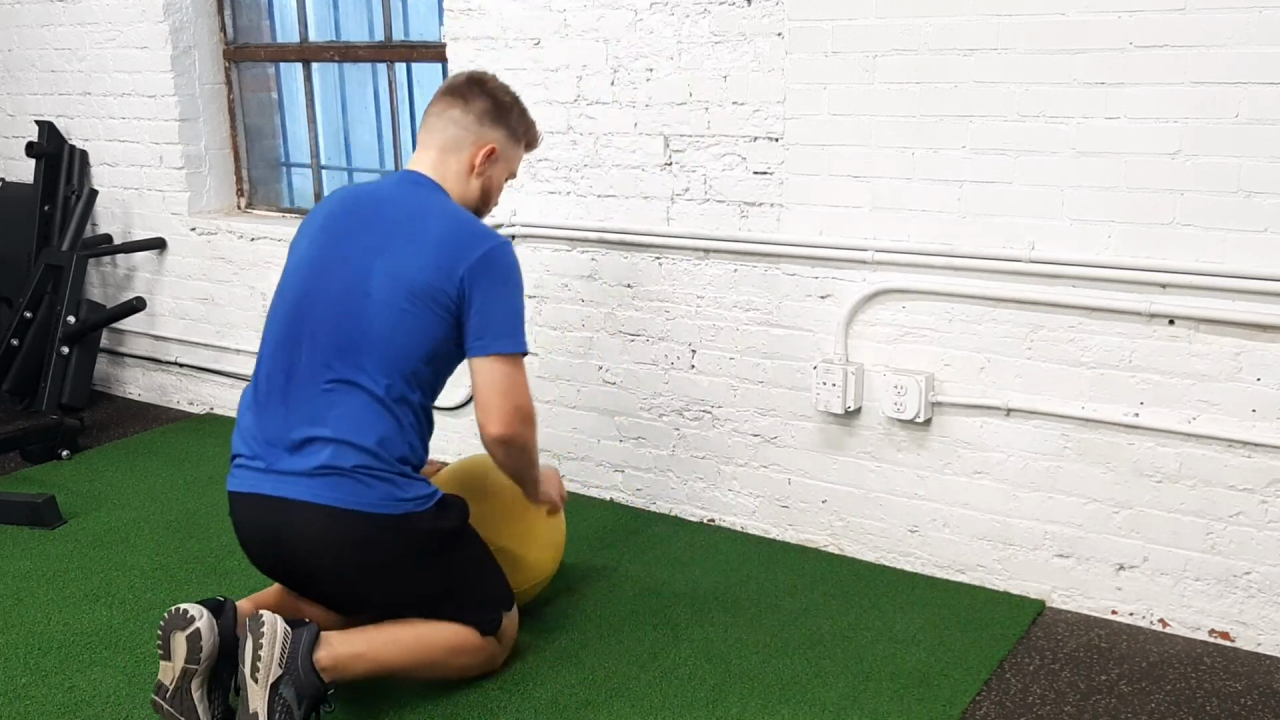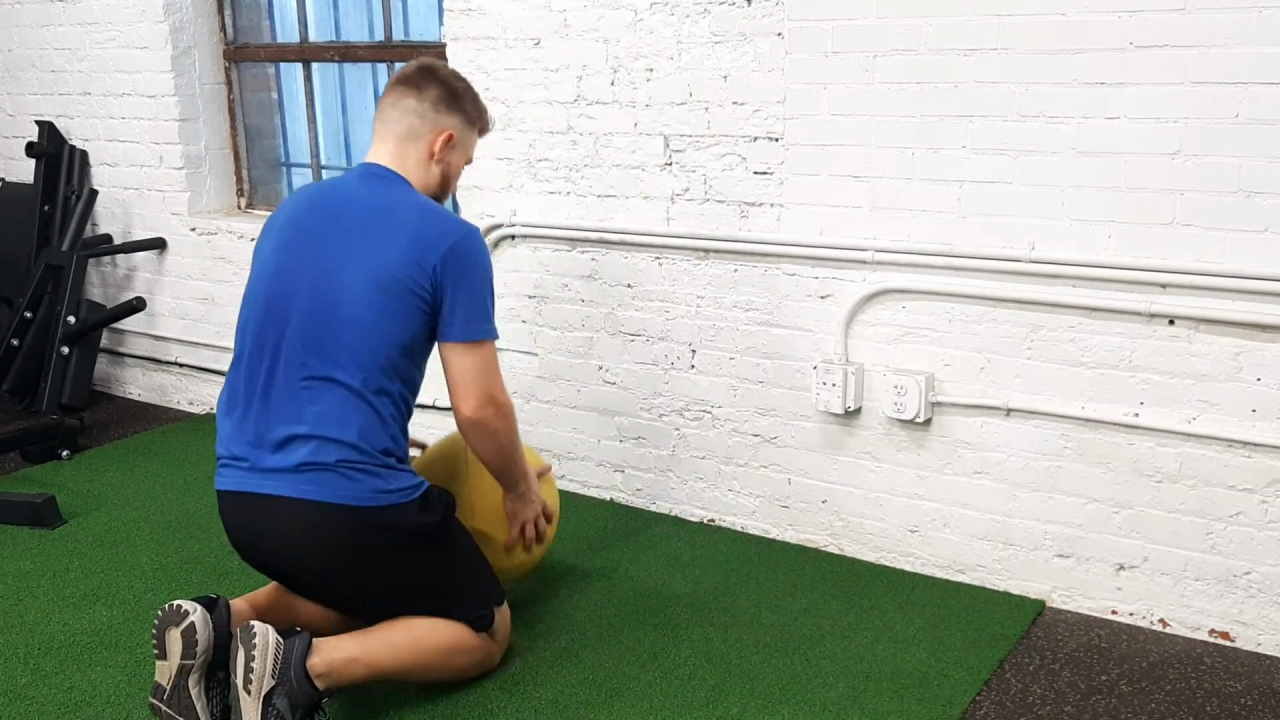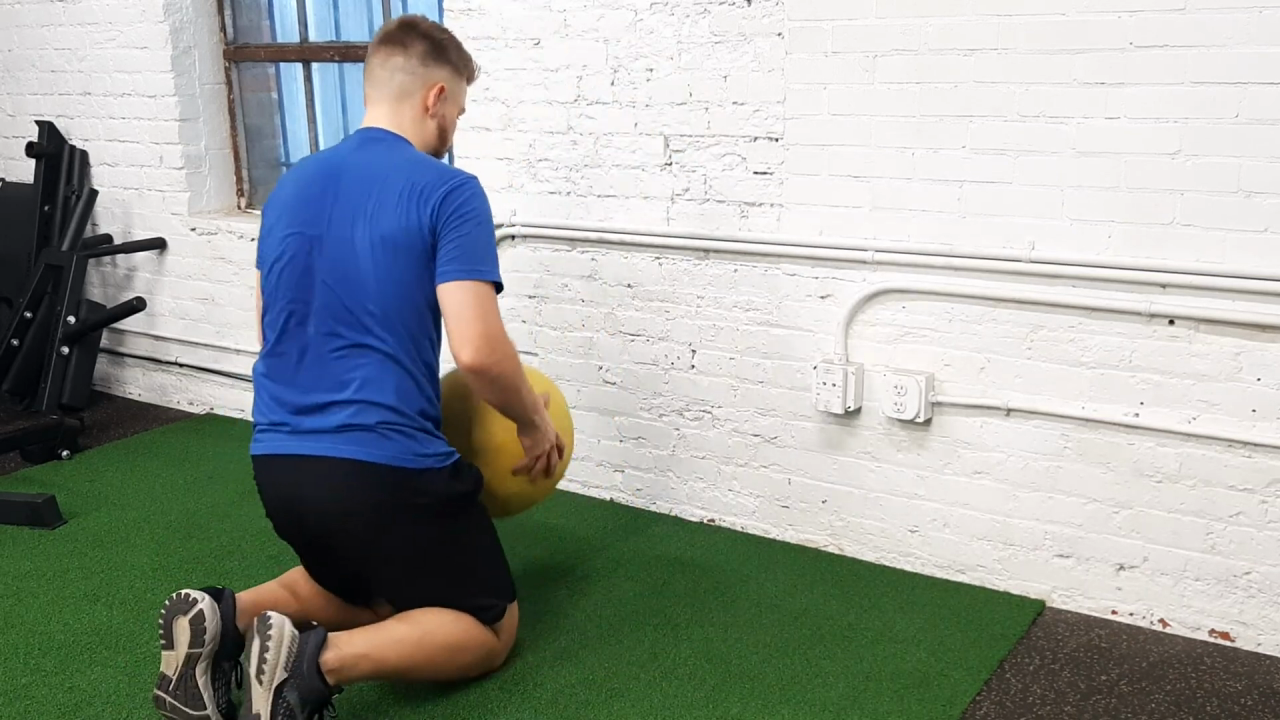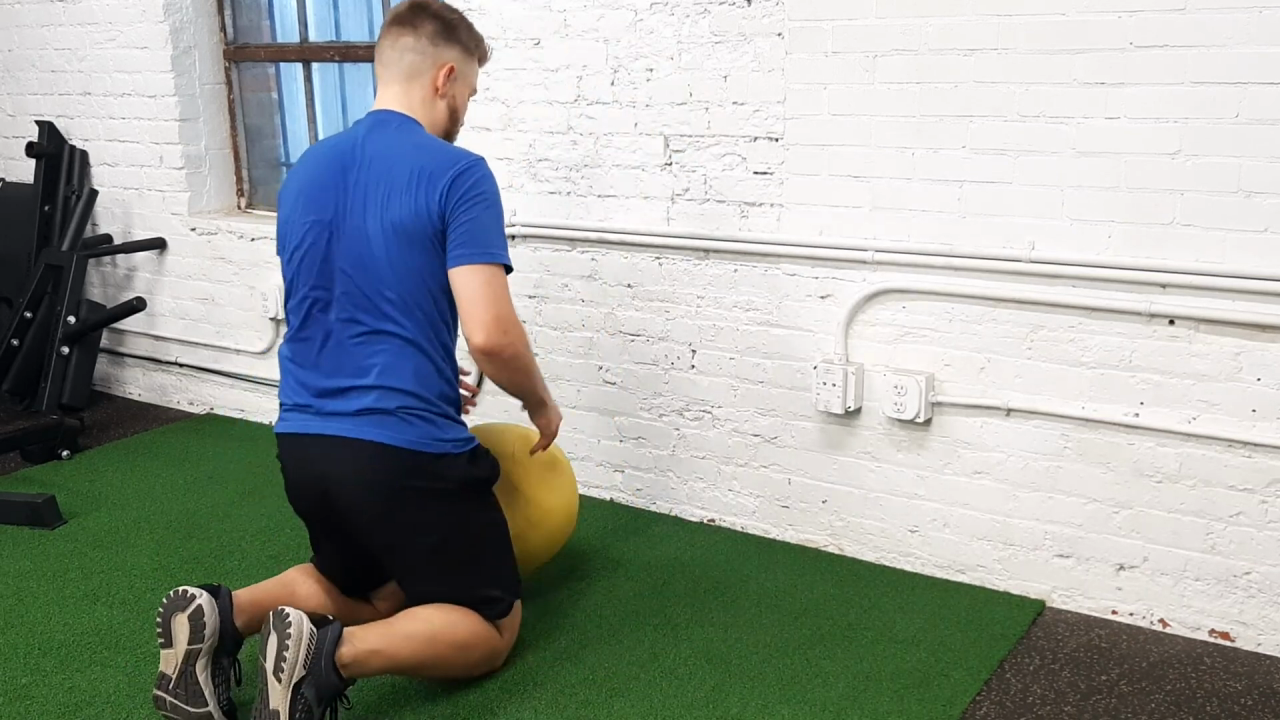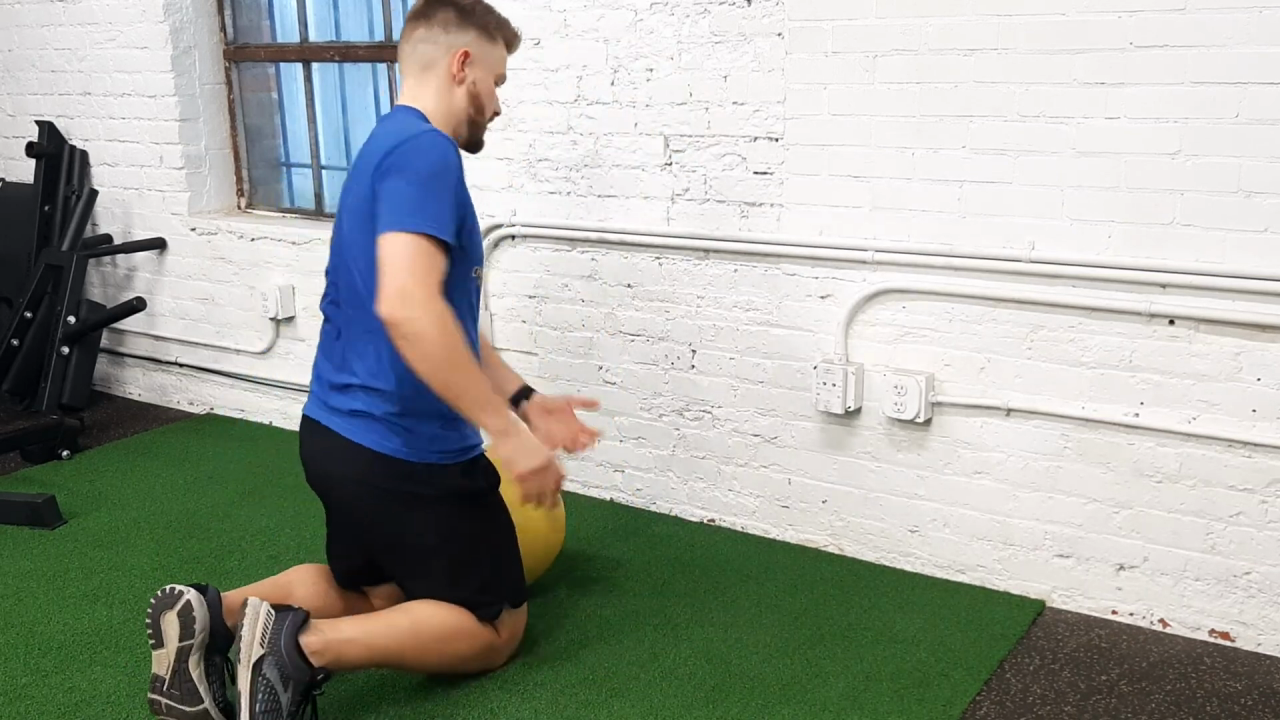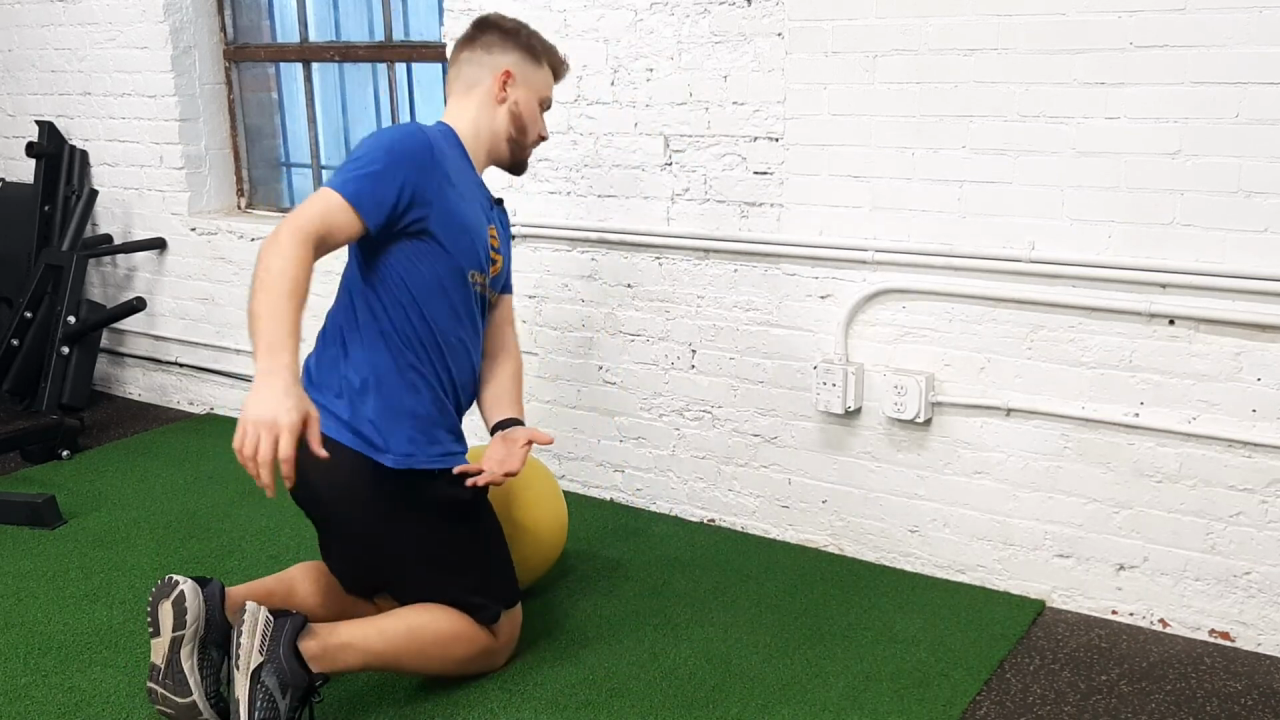
dt=0.3s
person 1, frame 1
left shoulder: (332, 211)
right shoulder: (481, 252)
right elbow: (504, 423)
right wrist: (537, 483)
left hip: (253, 497)
right hip: (358, 506)
left knee: (365, 587)
right knee: (489, 630)
left ankle: (227, 627)
right ankle: (315, 659)
person 1, frame 2
left shoulder: (292, 211)
right shoulder: (449, 241)
right elbow: (479, 407)
right wrist: (522, 491)
left hip: (243, 496)
right hip: (345, 504)
left knee: (358, 588)
right knee: (483, 631)
left ankle: (222, 626)
right ankle: (309, 665)
person 1, frame 3
left shoulder: (291, 187)
right shoulder: (449, 193)
right elbow: (479, 352)
right wrist: (533, 422)
left hip: (279, 462)
right hip: (386, 466)
left knee: (366, 591)
right knee: (487, 630)
left ankle: (225, 617)
right ankle: (319, 659)
person 1, frame 4
left shoulder: (306, 170)
right shoulder: (457, 175)
right elbow: (491, 335)
right wrist: (541, 403)
left hip: (305, 442)
right hip: (407, 452)
left knee: (366, 588)
right knee: (489, 628)
left ankle: (225, 614)
right ankle: (332, 652)
person 1, frame 5
left shoulder: (404, 153)
right shoulder: (421, 152)
right elbow: (409, 307)
left wrist: (520, 396)
right wrist: (502, 429)
left hip: (342, 435)
right hip: (400, 450)
left knee: (370, 587)
right knee: (493, 627)
left ankle: (214, 612)
right ankle: (304, 645)
person 1, frame 6
left shoulder: (488, 214)
right shoulder: (412, 153)
left elbow: (495, 340)
right elbow: (291, 242)
left wrist: (505, 427)
right wrist: (276, 379)
left hip: (402, 451)
right hip: (383, 457)
left knee: (376, 591)
right knee: (490, 631)
left ankle: (218, 609)
right ankle: (301, 650)
